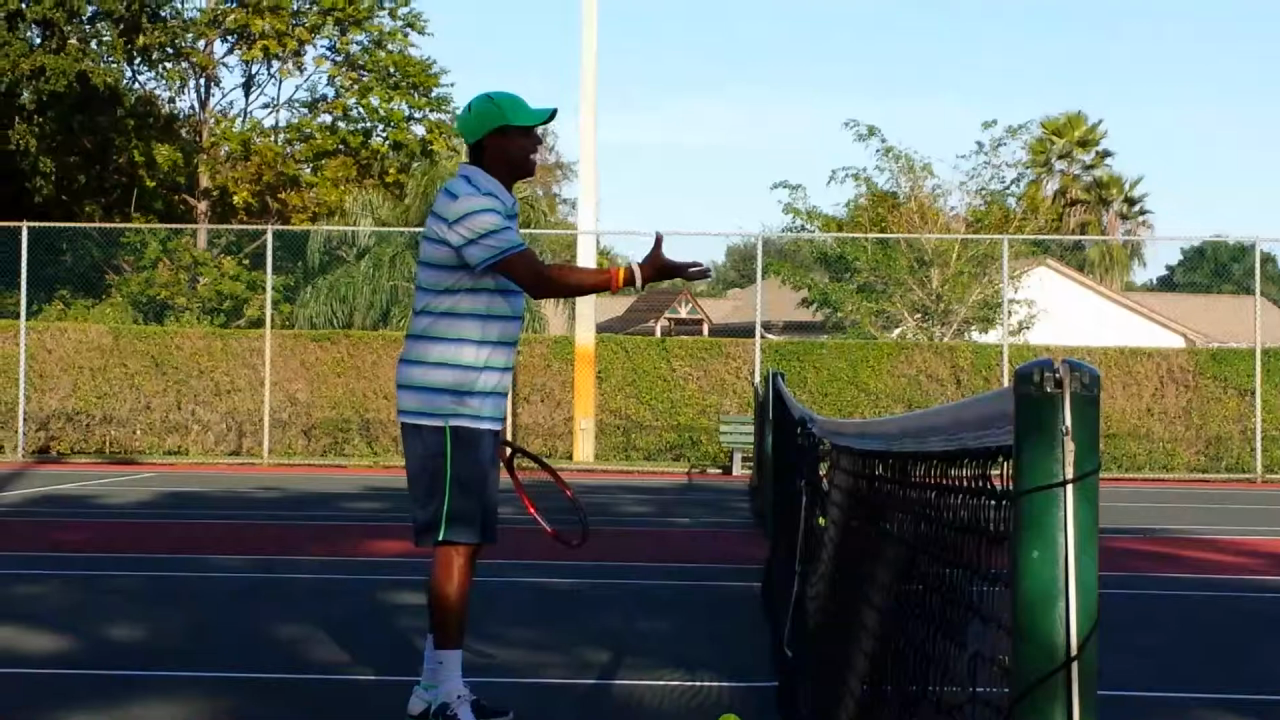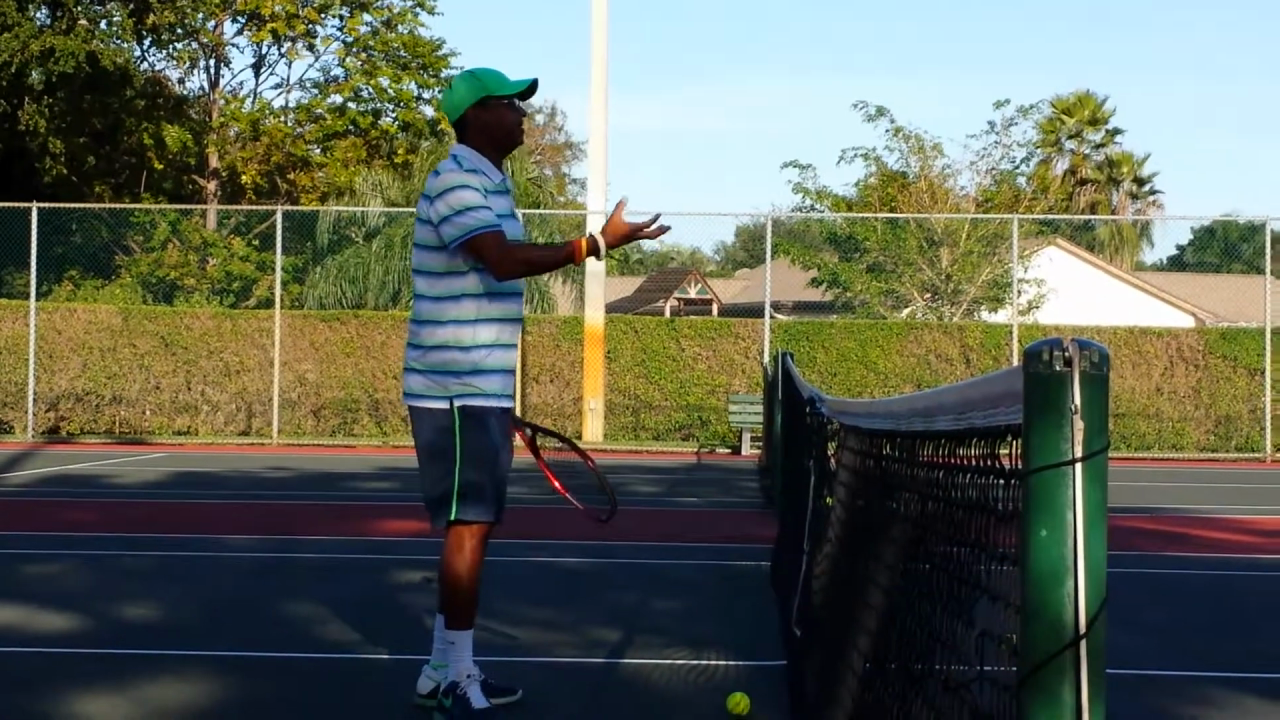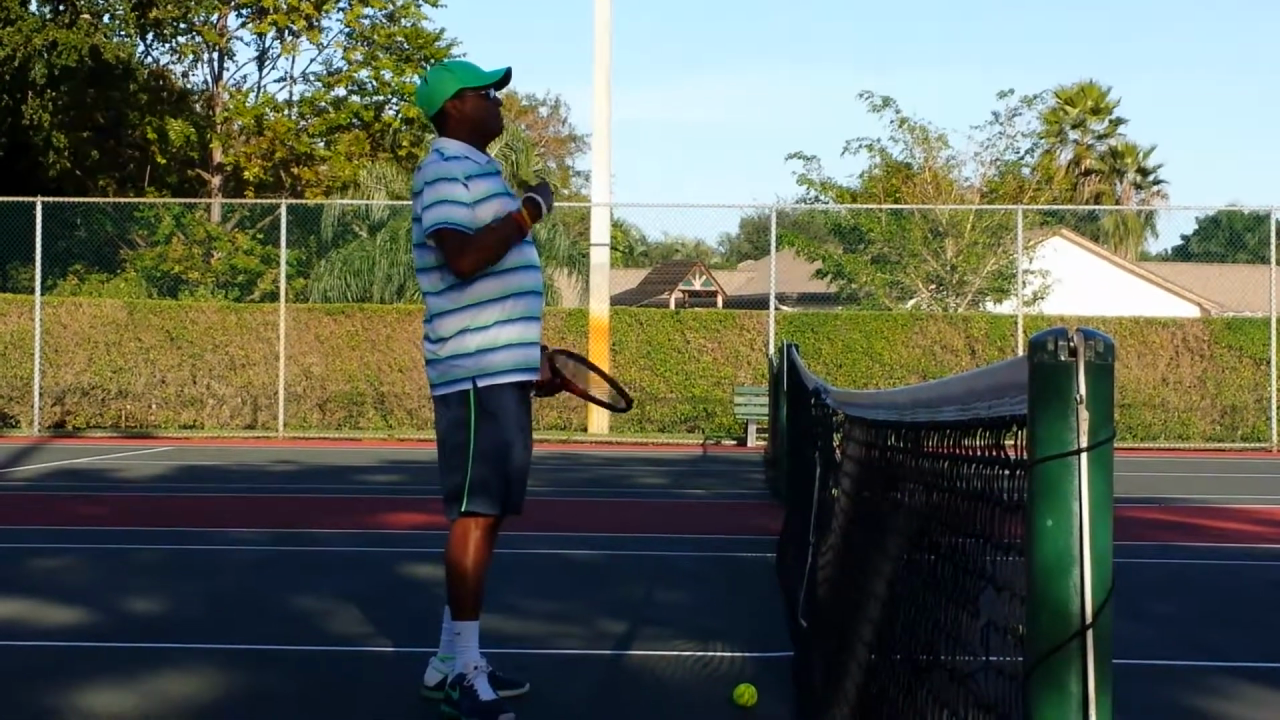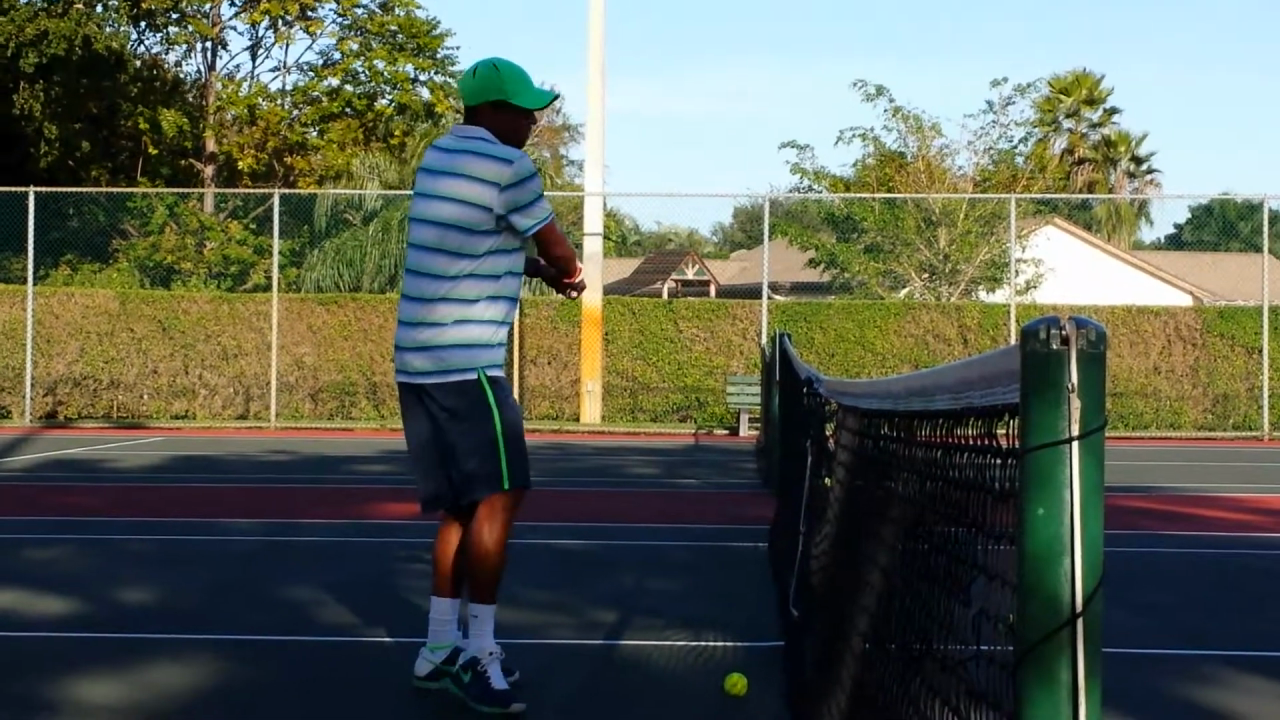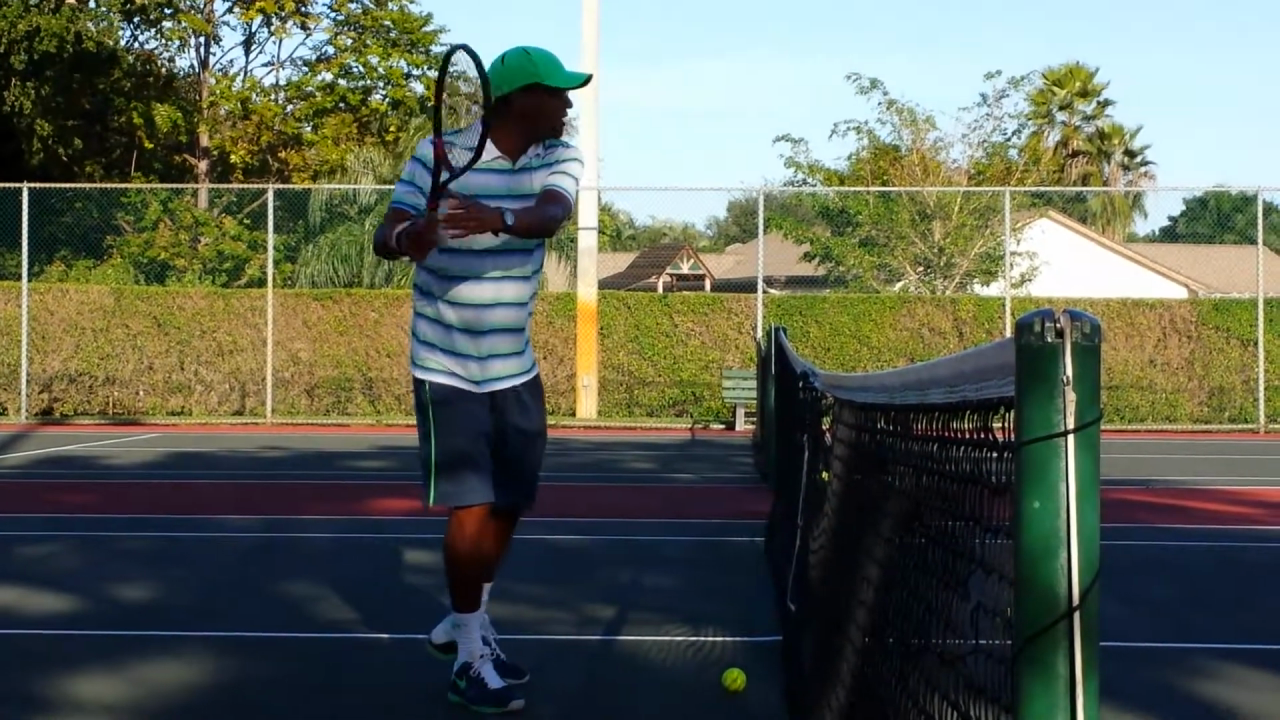
dt=1s
person 1, frame 1
left shoulder: (488, 202)
right shoulder: (469, 202)
right elbow: (538, 279)
right wrist: (637, 274)
left hip: (466, 405)
right hip: (448, 406)
left knee: (466, 541)
right knee: (459, 542)
person 1, frame 2
left shoulder: (488, 182)
right shoulder: (455, 179)
right elbow: (501, 262)
right wrist: (599, 242)
left hip: (479, 386)
right hip: (456, 387)
left knee: (477, 521)
right knee: (470, 522)
left ankle: (448, 667)
person 1, frame 3
left shoulder: (481, 169)
right shoulder: (444, 169)
right elbow: (463, 260)
left wrist: (539, 354)
right wrist: (530, 214)
left hip: (503, 368)
right hip: (476, 371)
left knee: (487, 511)
right knee: (475, 511)
left ankle: (453, 660)
person 1, frame 4
left shoulder: (439, 155)
right shoulder: (509, 166)
right elbow: (556, 246)
left wrist: (538, 267)
right wrist: (570, 276)
left hip: (422, 361)
right hip: (466, 362)
left knee: (462, 505)
right knee: (500, 497)
left ankle: (440, 648)
right ankle: (479, 654)
person 1, frame 5
left shoulder: (561, 158)
right shoulder: (435, 155)
left elbow: (549, 216)
right elbow: (388, 232)
left wrist: (497, 219)
right wrist: (404, 235)
left hip: (516, 369)
right hip: (447, 369)
left knee: (509, 504)
right knee: (470, 508)
left ankle: (464, 625)
right ankle: (469, 658)
